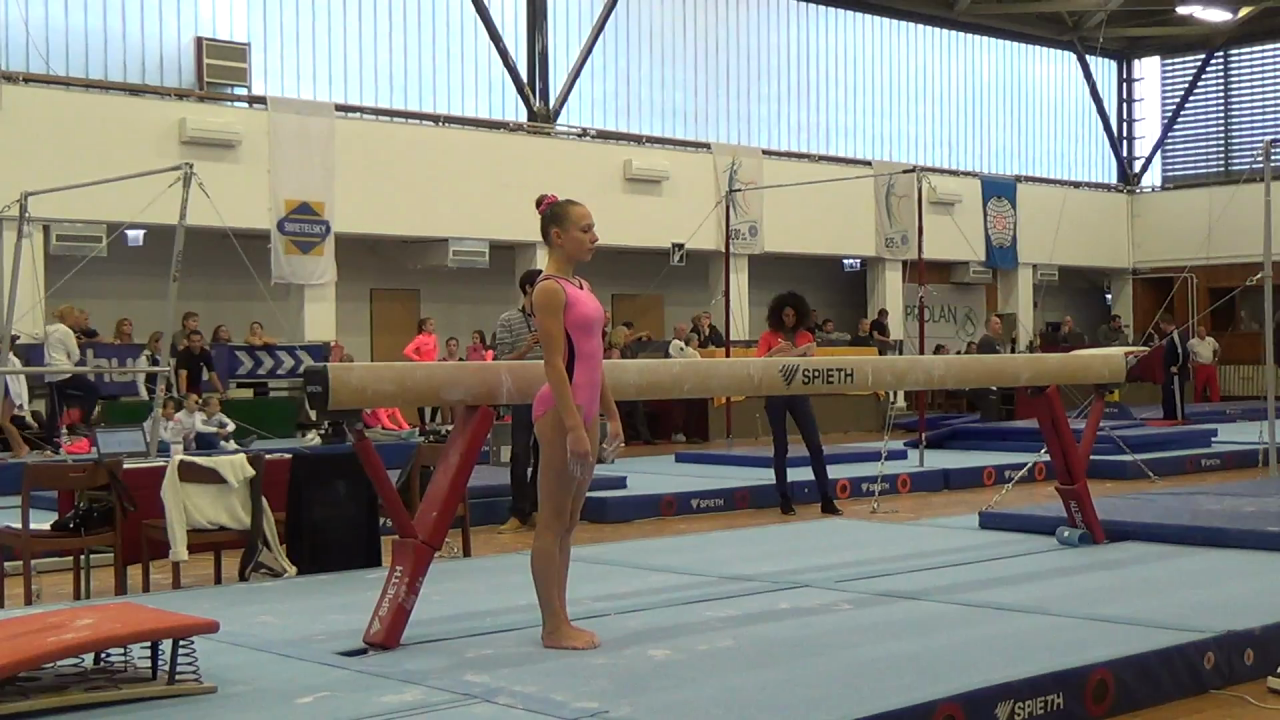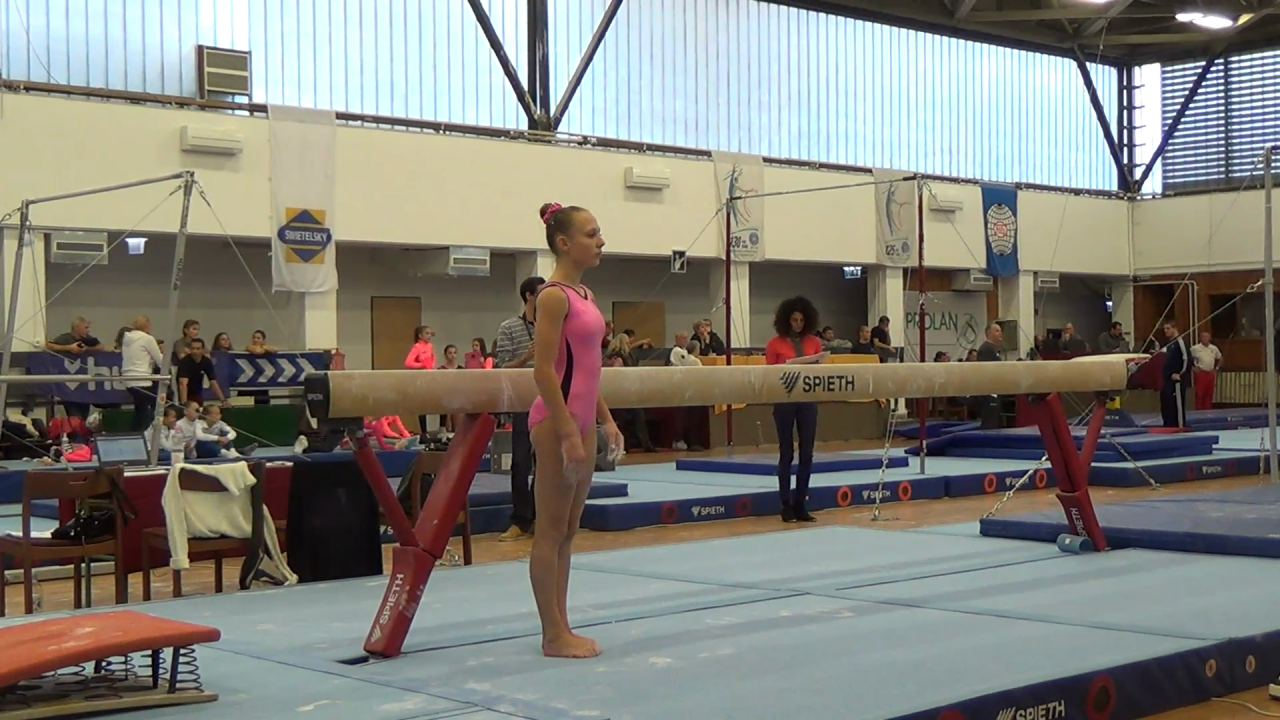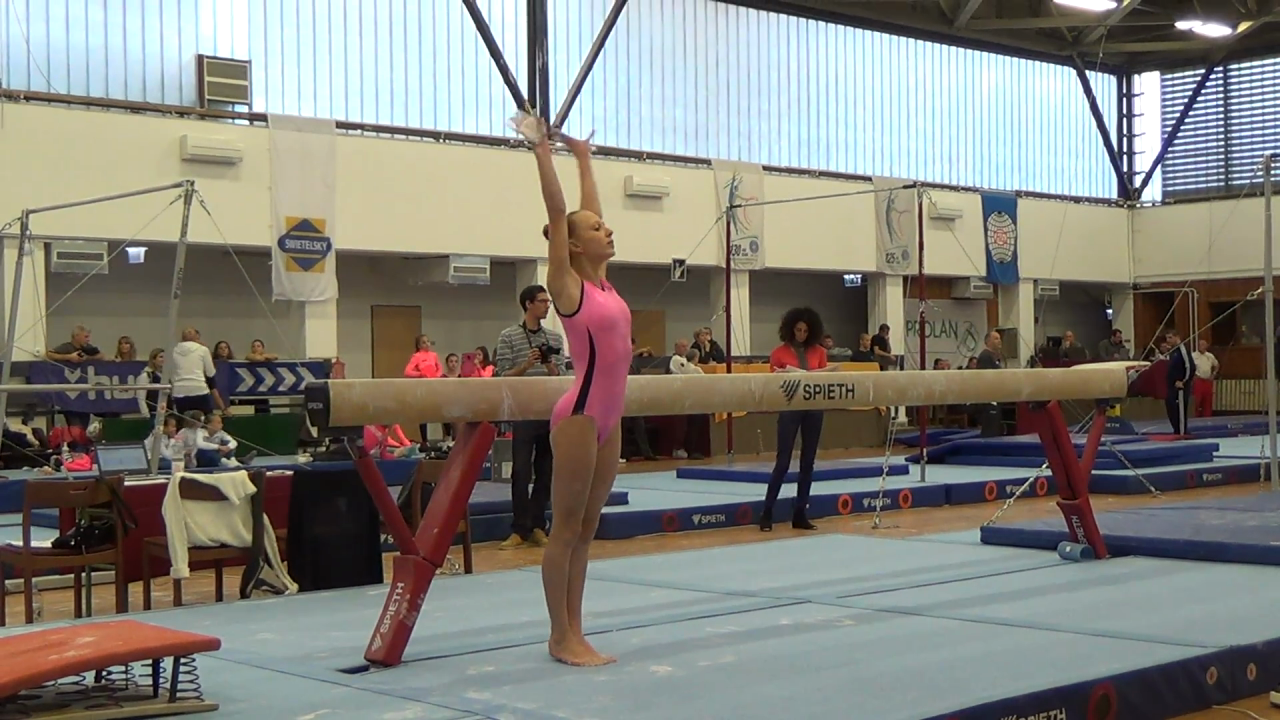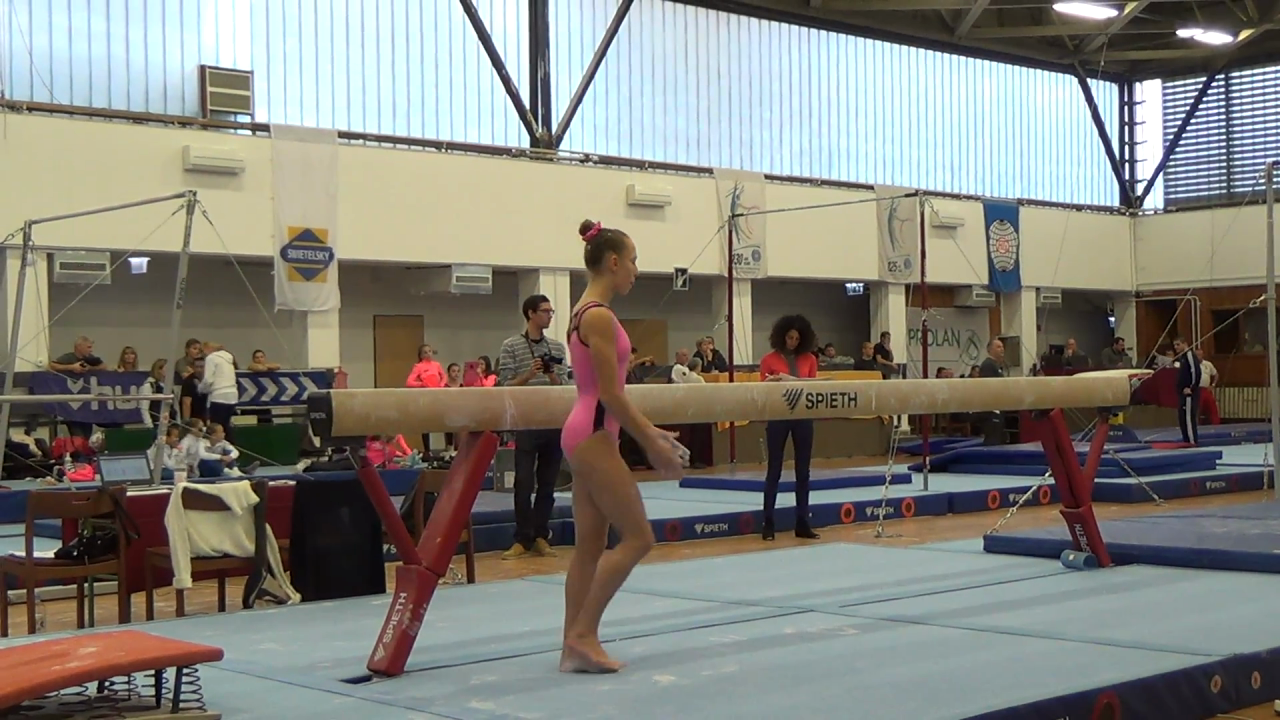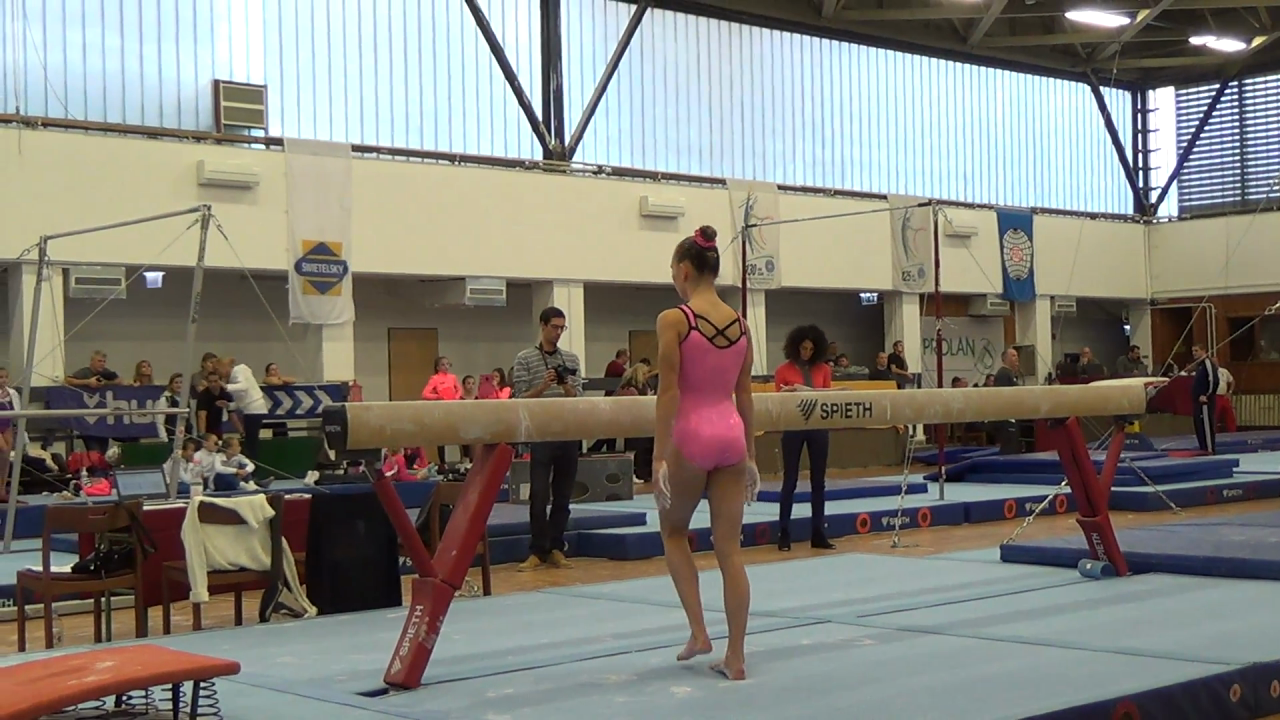
dt=1s
person 1, frame 1
left shoulder: (581, 286)
right shoulder: (550, 289)
right elbow: (555, 364)
left wrist: (611, 415)
right wrist: (573, 428)
left hip: (585, 410)
right hip: (561, 411)
left knee: (569, 523)
right knee: (552, 522)
left ankle: (562, 621)
right ankle: (553, 627)
person 1, frame 2
left shoulder: (585, 295)
right shoulder: (554, 296)
right elbow: (544, 373)
left wrist: (606, 419)
right wrist: (567, 432)
left hip: (581, 420)
right hip: (559, 419)
left knee: (568, 531)
right knee: (551, 530)
left ankle: (562, 628)
right ankle: (553, 634)
person 1, frame 3
left shoulder: (603, 282)
right shoulder: (567, 284)
left elbow: (591, 208)
right elbow: (555, 212)
left wrist: (583, 159)
right wrist: (542, 150)
left hip: (609, 420)
right hip: (580, 417)
left knee: (585, 531)
right knee: (565, 530)
left ankle: (574, 633)
right ankle: (561, 637)
person 1, frame 4
left shoulder: (591, 314)
right shoulder: (599, 317)
right elbow: (611, 394)
left wrist: (651, 434)
right wrist: (652, 438)
left hip: (593, 435)
right hip: (593, 436)
left knee: (590, 545)
right knee: (638, 538)
left ankle: (576, 643)
right ankle: (583, 634)
person 1, frame 5
left shoulder: (674, 319)
right shoulder: (740, 324)
left elbow: (669, 392)
right elbow: (744, 396)
left wrist: (659, 457)
right wrist: (750, 456)
left hip: (692, 437)
right hip: (731, 437)
left knee: (673, 531)
right knee: (729, 550)
left ankle: (699, 630)
right ankle: (735, 656)
person 2, frame 1
right shoulder: (508, 320)
right elbow: (501, 361)
right wrist: (524, 350)
right knee: (520, 456)
left ankle: (536, 509)
right ankle: (519, 513)
person 2, frame 2
right shoulder: (508, 328)
right elbow: (502, 369)
right wrist: (525, 358)
right knee: (521, 464)
left ankle: (538, 517)
right ankle: (520, 521)
person 2, frame 3
left shoulder: (555, 337)
right shoulder: (508, 337)
left elbow: (562, 378)
right elbow: (502, 377)
left wrist: (552, 369)
right wrist: (526, 366)
left knee: (545, 473)
right knee: (521, 474)
left ankle: (538, 527)
right ankle: (520, 529)
person 2, frame 4
left shoulder: (557, 347)
right shoulder: (511, 346)
left elbow: (564, 388)
right elbow: (505, 386)
left wrist: (553, 377)
right wrist: (528, 375)
left knee: (548, 483)
right knee: (524, 484)
left ankle: (540, 537)
right ankle: (523, 539)
person 2, frame 5
left shoulder: (572, 358)
right shoulder: (525, 358)
left elbow: (579, 399)
right elbow: (520, 398)
left wrist: (567, 388)
right wrist: (543, 387)
left knee: (563, 496)
right knee: (539, 496)
left ankle: (556, 548)
right ankle: (538, 551)
person 3, frame 1
left shoulder: (806, 336)
right shoulder: (768, 336)
left wrist: (808, 358)
right wrist: (775, 351)
left hip: (799, 393)
right hip: (776, 395)
left knee: (815, 445)
right knee: (781, 447)
left ankle: (826, 499)
right ankle: (784, 499)
person 3, frame 2
left shoulder: (814, 342)
right shoulder: (775, 344)
left hip: (808, 400)
right hip: (784, 400)
left knee: (807, 454)
right knee: (786, 454)
left ankle: (800, 505)
right ankle: (786, 505)
person 3, frame 3
left shoulder: (819, 351)
right shoulder: (779, 353)
left hip: (814, 408)
right hip: (790, 408)
left knee: (808, 462)
right knee: (782, 462)
left ankle: (800, 514)
right ankle: (767, 512)
person 3, frame 4
left shoulder: (809, 359)
right shoulder: (769, 360)
right wrist: (772, 382)
left hip: (803, 417)
right hip: (778, 417)
left knee: (803, 471)
right knee: (774, 470)
left ankle: (802, 523)
right ankle: (768, 523)
person 3, frame 5
left shoulder: (823, 369)
right shoulder: (784, 370)
right wrist: (787, 393)
left hip: (818, 427)
right hip: (793, 427)
left knee: (818, 481)
right knee: (790, 481)
left ankle: (818, 534)
right ankle: (784, 534)
